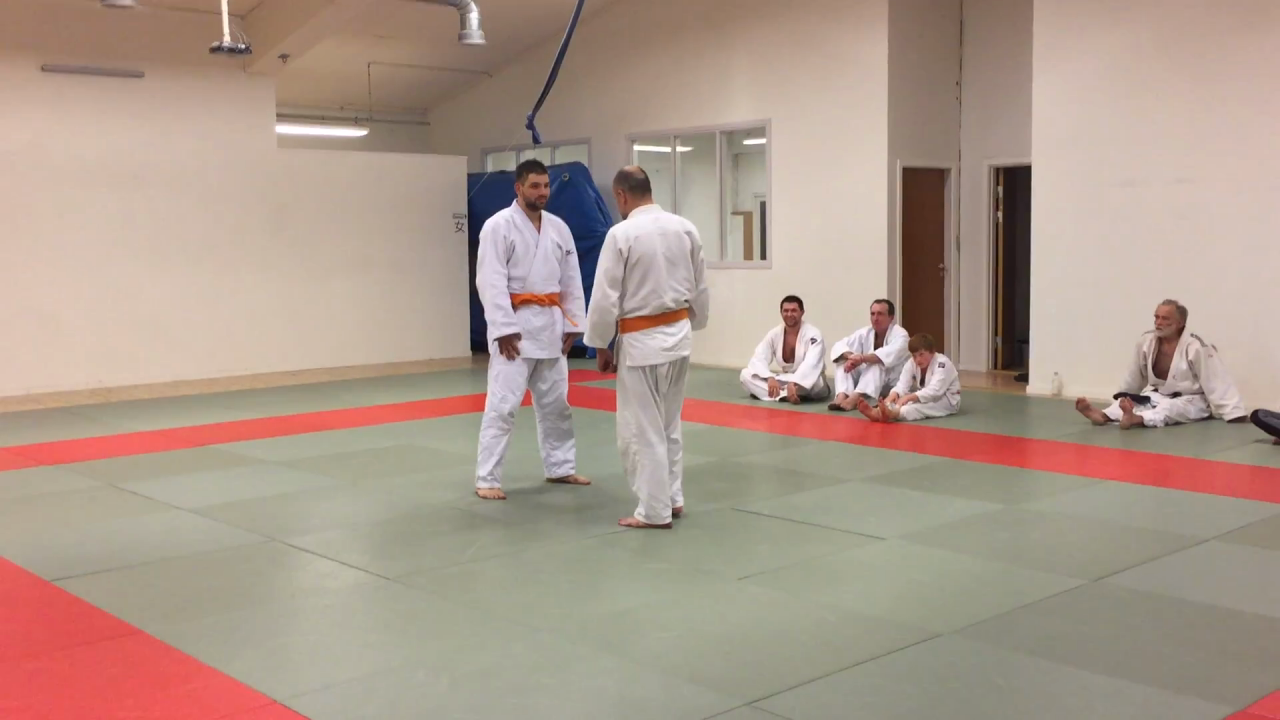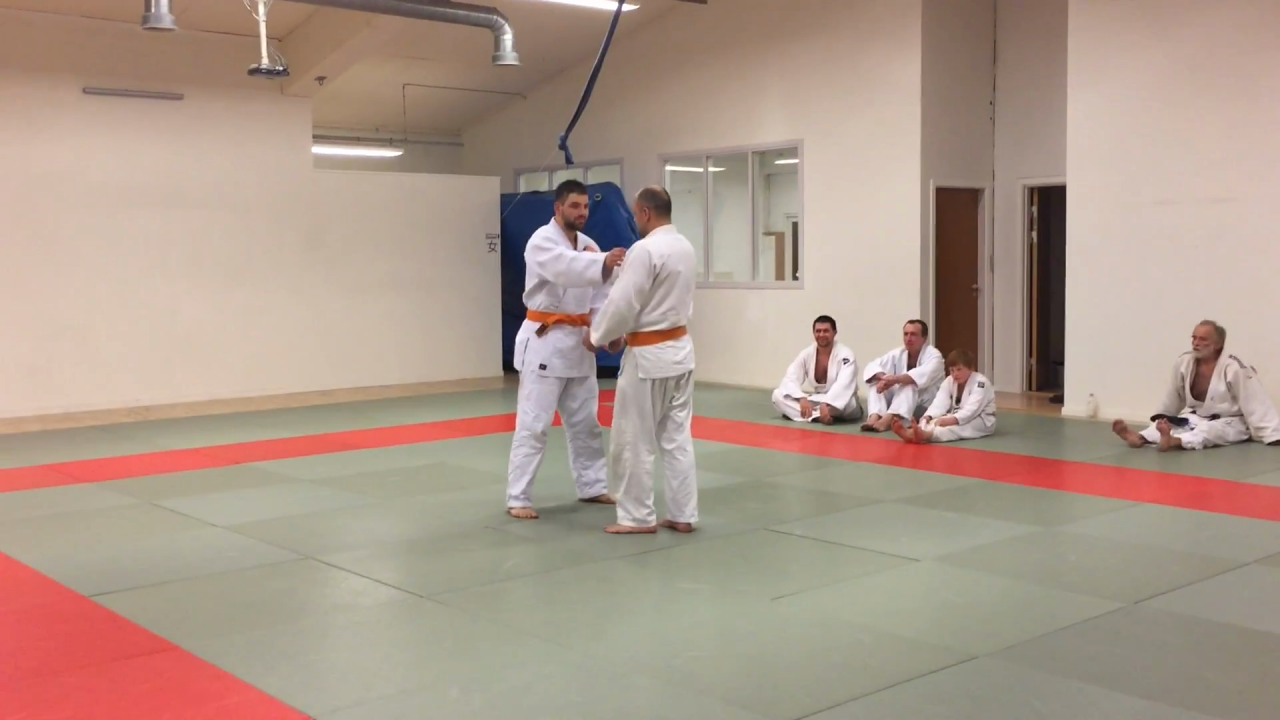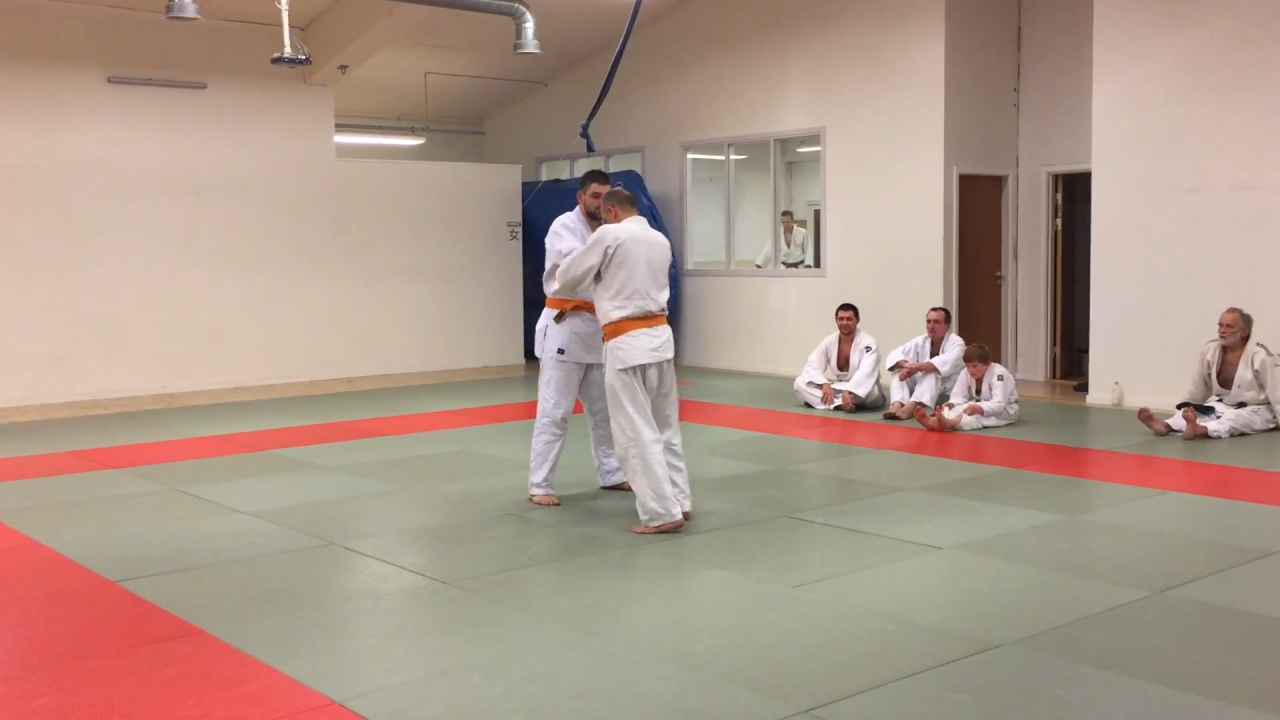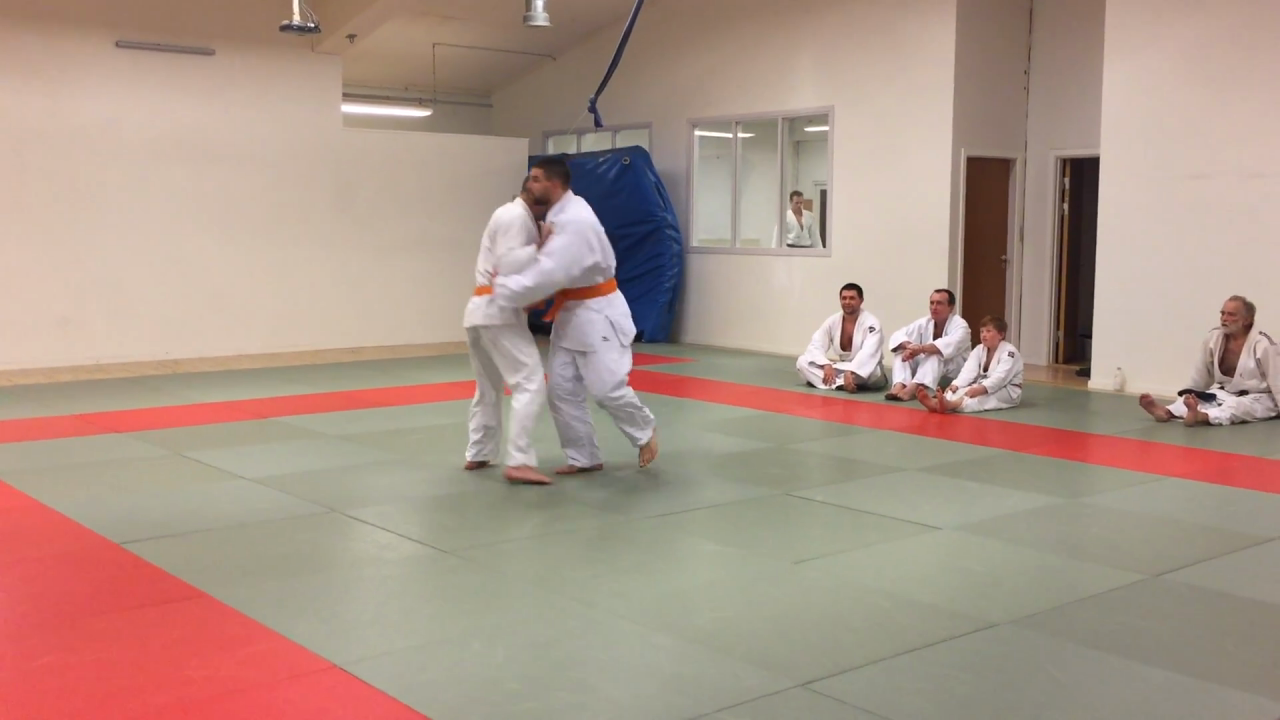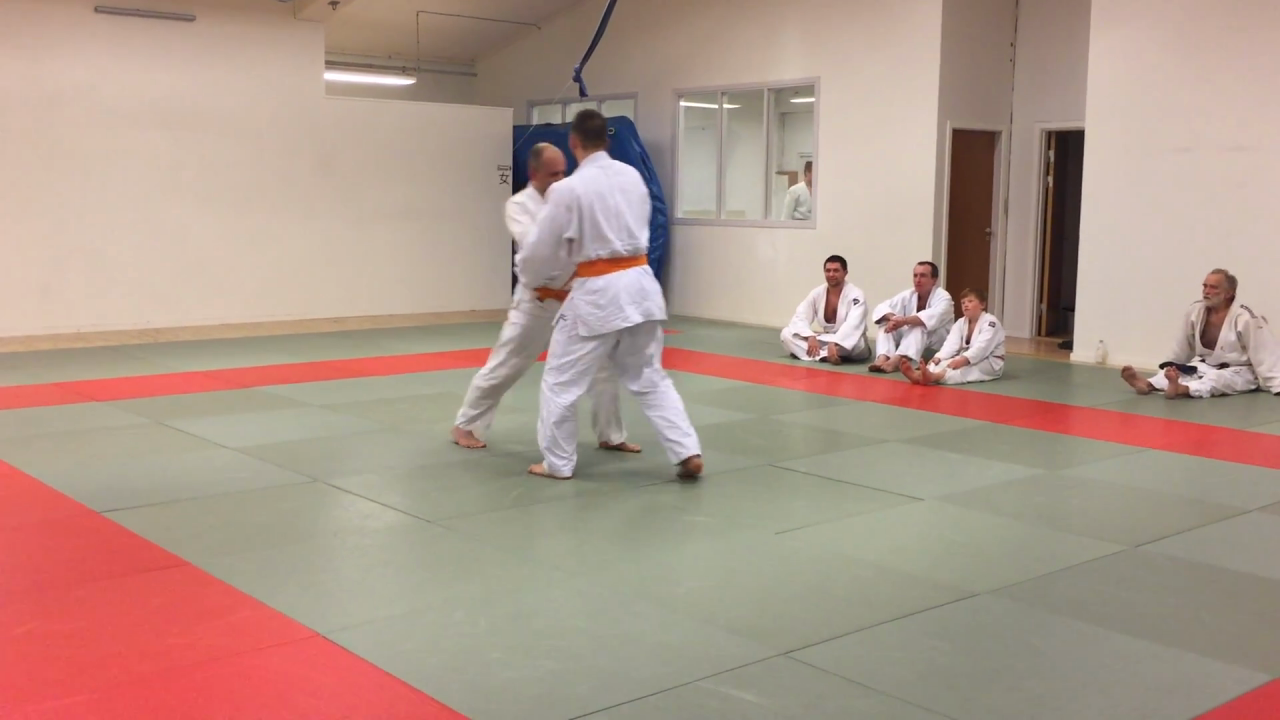
dt=1s
person 1, frame 1
left shoulder: (558, 227)
right shoulder: (499, 226)
left elbow: (571, 280)
right elbow: (491, 282)
left wrist: (573, 324)
right wrist: (503, 328)
left hip: (550, 324)
right hip: (515, 325)
left knee: (555, 403)
right knee: (503, 404)
left ankle: (560, 467)
right ankle: (487, 479)
person 1, frame 2
left shoulder: (588, 247)
right shoulder: (542, 241)
left elbow: (601, 294)
right elbow: (566, 267)
right wrist: (604, 262)
left hip: (578, 342)
right hip: (544, 341)
left knee: (585, 421)
right knee: (534, 423)
left ankle: (592, 487)
right ankle: (518, 498)
person 1, frame 3
right shoulder: (564, 226)
left hip: (598, 327)
right hip: (564, 326)
left knee: (606, 408)
right knee: (555, 410)
left ankle: (613, 474)
right ankle: (540, 485)
person 1, frame 4
left shoulder: (573, 223)
right shoulder: (568, 211)
left elbow: (546, 277)
left wrist: (501, 287)
left hip: (599, 312)
right hip: (573, 312)
left knee: (609, 388)
right knee: (561, 389)
left ankle: (644, 430)
right ankle: (583, 456)
person 1, frame 5
left shoulder: (568, 189)
right shoulder: (632, 176)
left elbow: (541, 250)
left wrist: (528, 272)
left hip: (598, 292)
right hip: (640, 284)
left knee: (561, 380)
right knee: (650, 379)
left ankle: (557, 462)
right ankle: (687, 452)
person 2, frame 1
left shoulder: (621, 235)
right shoulder: (685, 228)
left elbow: (605, 298)
right elbow: (700, 288)
left wrist: (601, 347)
left hip: (641, 340)
right hip: (678, 334)
left knee: (642, 430)
right knee: (668, 425)
left ankle: (654, 511)
right ankle: (672, 497)
person 2, frame 2
left shoulder: (646, 249)
right shoulder: (684, 247)
left elbow: (622, 303)
left wrist: (596, 335)
left hip: (648, 354)
right hip: (680, 348)
left knee: (633, 440)
right knee: (677, 437)
left ankle: (638, 517)
right ankle: (683, 515)
person 2, frame 3
left shoulder: (609, 235)
right shoulder: (661, 241)
left elbow: (569, 278)
left wrist: (561, 274)
right wrist: (603, 279)
left hip: (627, 344)
right hip: (660, 336)
left knee: (637, 433)
right knee: (665, 429)
left ankle: (663, 514)
right ankle: (679, 502)
person 2, frame 4
left shoulder: (510, 214)
right shoulder: (517, 218)
right elbow: (510, 264)
right wrist: (542, 246)
left hip: (481, 312)
right hip: (499, 313)
left knee: (488, 388)
right knee: (530, 384)
left ankle: (477, 454)
right ankle: (518, 462)
person 2, frame 5
right shoulder: (519, 205)
right hip: (536, 301)
left knee: (604, 366)
right knee: (504, 365)
left ankle: (611, 436)
right ankle: (465, 425)
